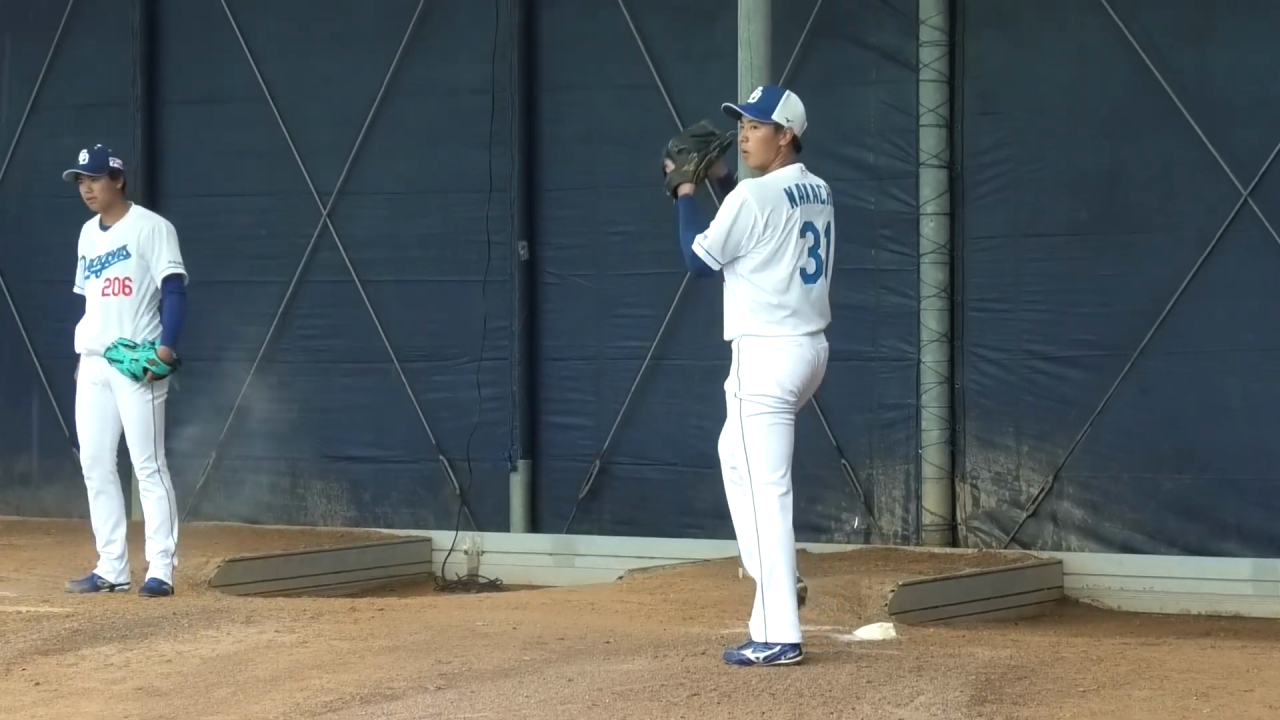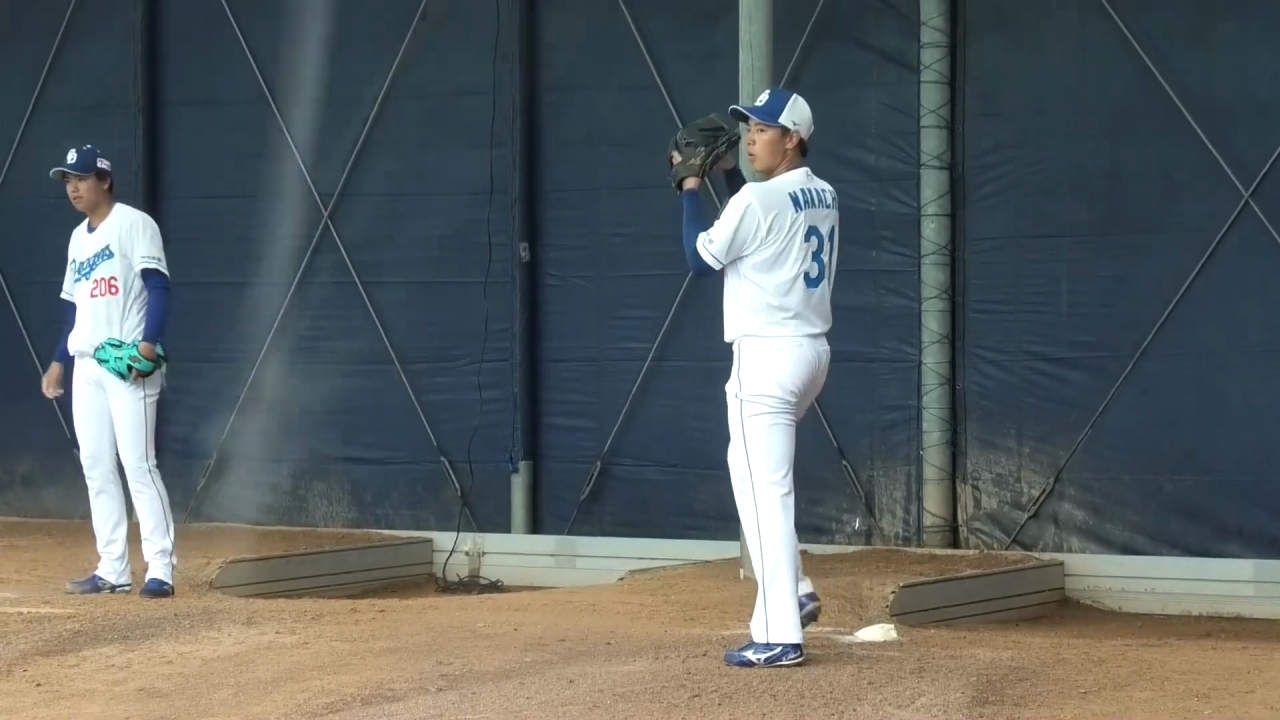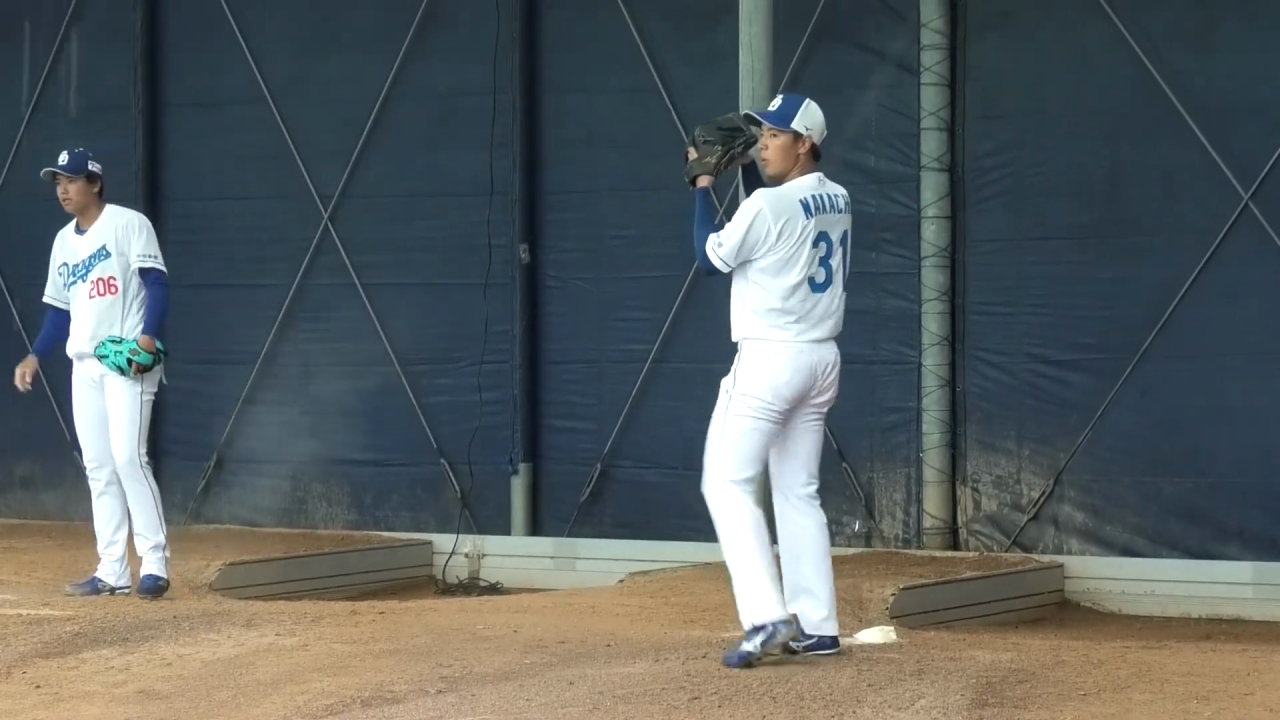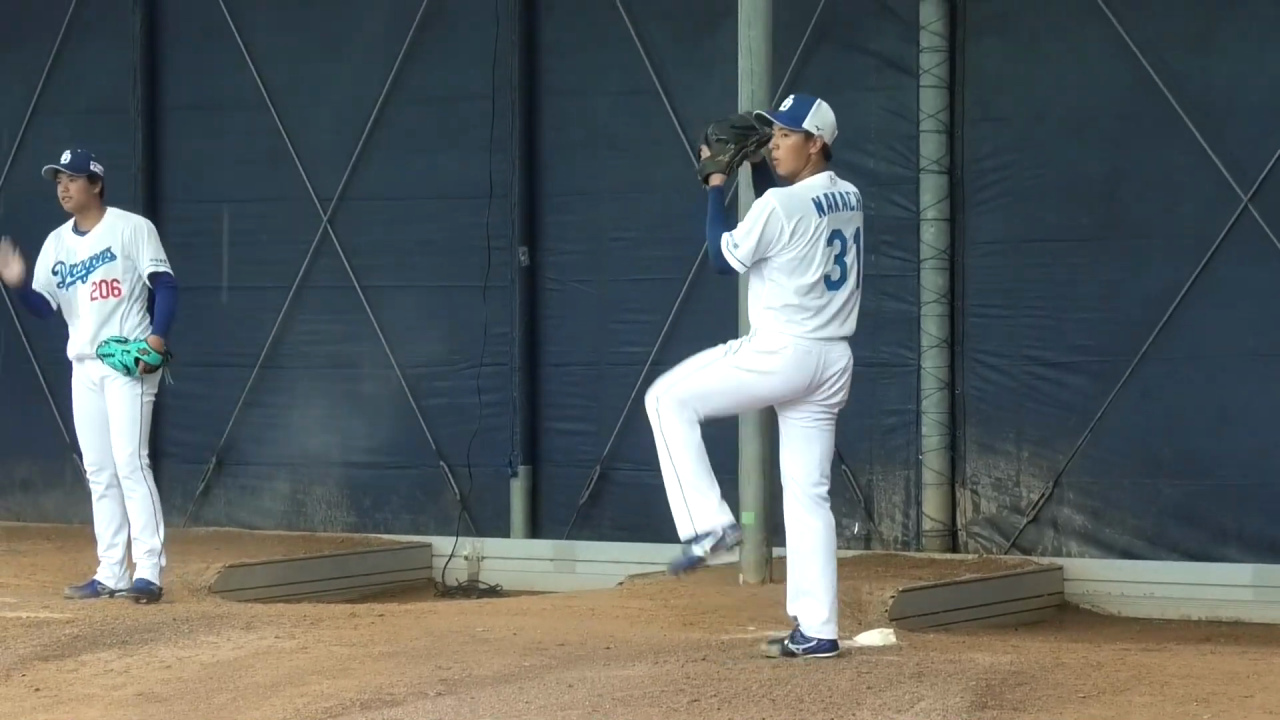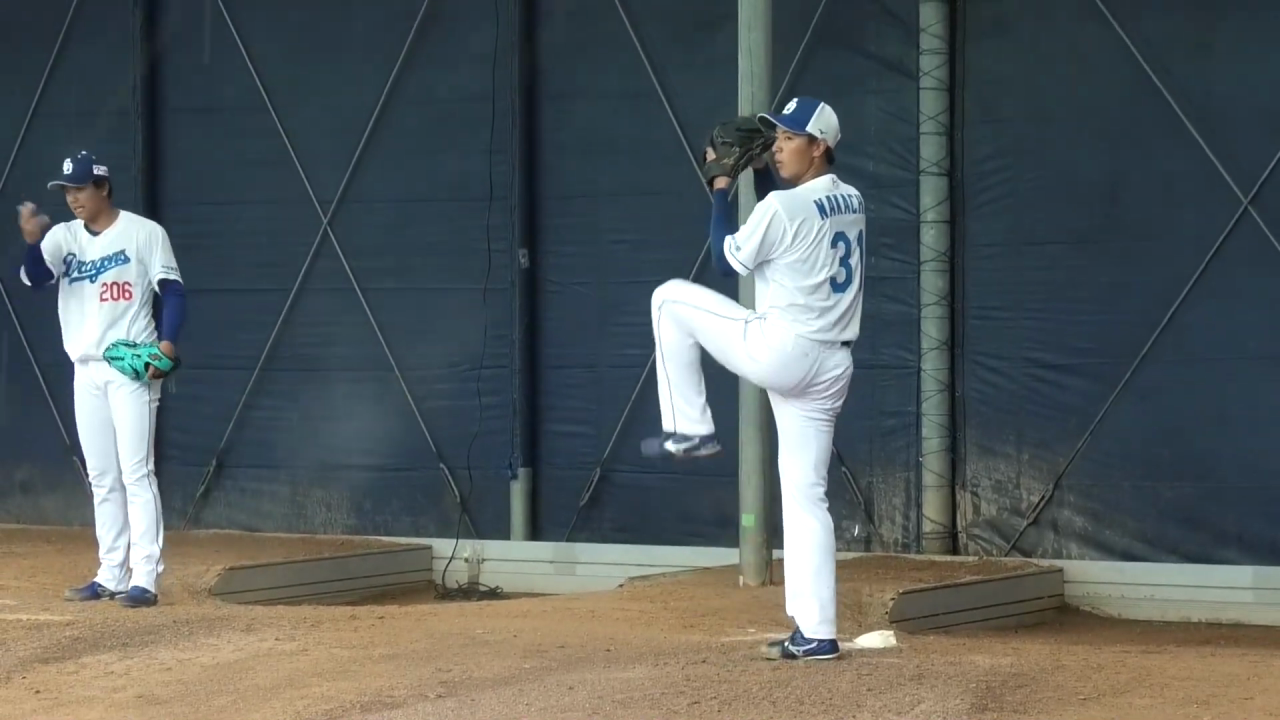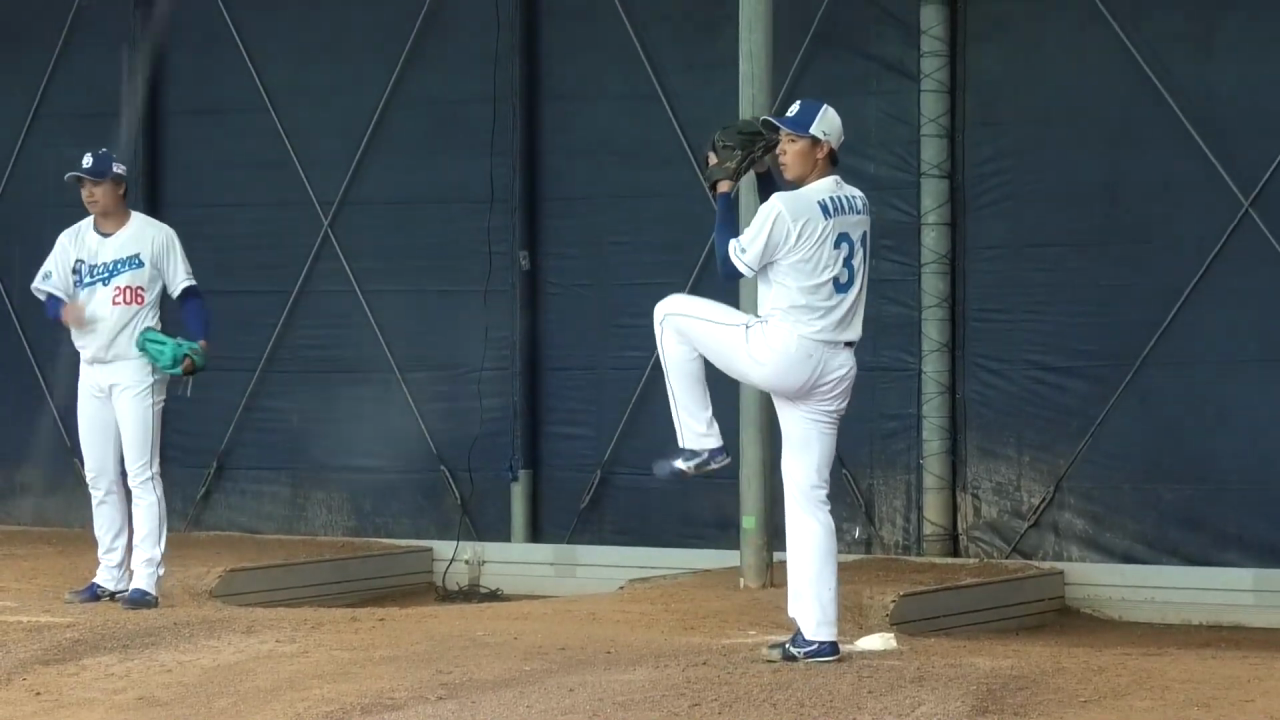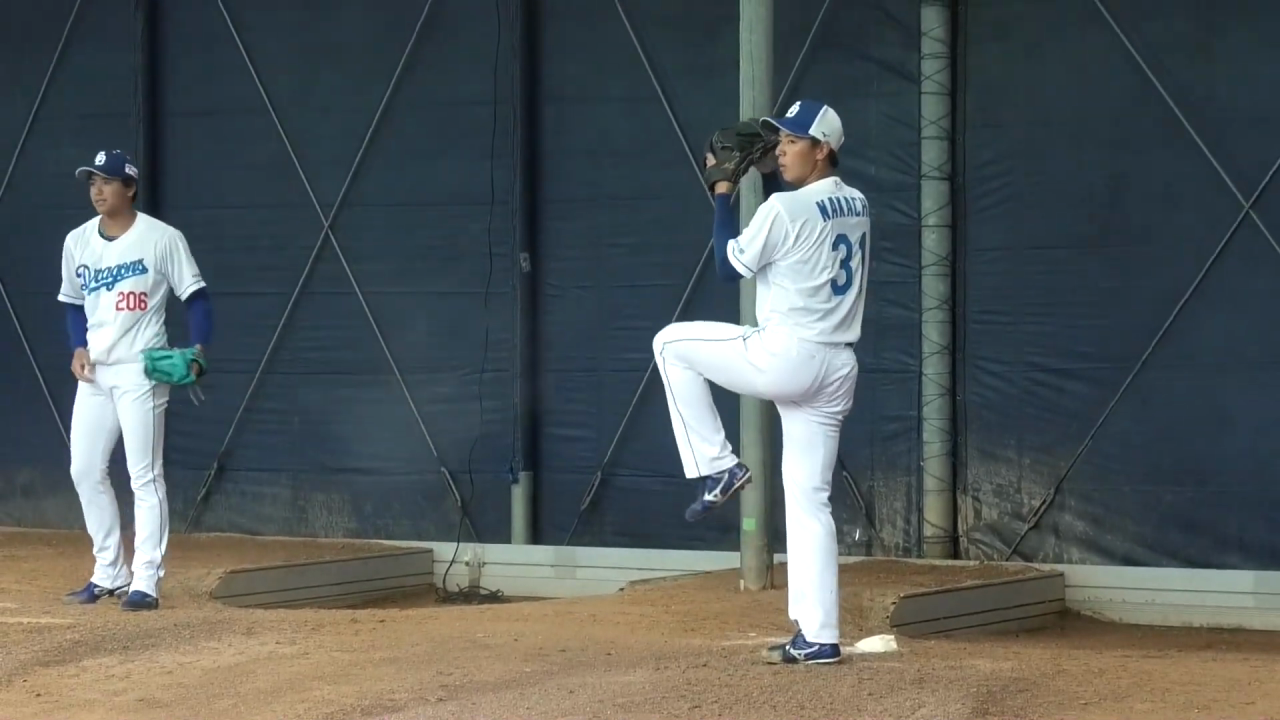
dt=0.2s
person 1, frame 1
left shoulder: (754, 194)
right shoulder: (817, 192)
left elbow: (699, 261)
left wrist: (686, 192)
right wrist: (720, 180)
left hip: (767, 354)
right hip: (809, 349)
left knee: (766, 492)
right knee: (737, 456)
left ankle: (777, 635)
right ankle: (782, 577)
person 1, frame 2
left shoulder: (758, 198)
right shoulder: (823, 196)
left elbow: (700, 257)
left wrist: (691, 186)
right wrist: (729, 173)
left hip: (768, 356)
right hip: (812, 354)
left knee: (765, 494)
right knee: (756, 476)
left ankle: (779, 637)
right ankle: (796, 597)
person 1, frame 3
left shoulder: (767, 205)
right shoulder: (837, 200)
left elbow: (710, 257)
left wrist: (704, 185)
right wrist: (746, 170)
left hip: (771, 361)
right hip: (821, 360)
left knee: (727, 485)
right knee: (799, 493)
left ankle: (766, 617)
right ankle: (817, 626)
person 1, frame 4
left shoulder: (781, 205)
right shoulder: (849, 198)
left elbow: (723, 258)
left wrist: (716, 184)
right wrist: (756, 167)
left hip: (779, 354)
right hip: (832, 361)
left knee: (667, 400)
right knee: (808, 494)
left ankle: (709, 525)
right ankle: (816, 630)
person 1, frame 5
left shoulder: (784, 206)
right shoulder: (852, 202)
left elbow: (727, 259)
left wrist: (722, 185)
right wrist: (760, 172)
left hip: (779, 349)
right hip: (831, 365)
left knee: (671, 296)
right knee: (806, 494)
left ankle: (690, 426)
right ankle: (816, 632)
person 1, frame 6
left shoulder: (787, 207)
right shoulder: (856, 204)
left elbow: (730, 264)
left wrist: (724, 190)
right wrist: (760, 174)
left hip: (782, 352)
right hip: (834, 367)
left knee: (672, 314)
right knee: (808, 496)
left ankle: (700, 443)
right ankle: (816, 634)
person 1, frame 7
left shoulder: (784, 208)
right shoulder: (857, 205)
left elbow: (729, 266)
left wrist: (722, 191)
right wrist: (766, 175)
left hip: (784, 357)
right hip: (836, 369)
left knee: (672, 343)
right knee: (809, 499)
left ankle: (717, 467)
right ankle: (818, 636)
person 2, frame 1
left shoulder: (152, 227)
right shoulder: (88, 233)
left elbow: (175, 290)
left wrist: (167, 346)
right wrist: (81, 357)
right hip: (93, 365)
left knee: (148, 466)
right knee: (95, 465)
left ankle: (161, 568)
right ankle: (113, 567)
person 2, frame 2
left shoulder: (135, 224)
right shoulder: (78, 237)
left elbow: (158, 286)
left wrist: (148, 343)
right wrist: (59, 361)
left hip: (129, 364)
right hip: (86, 366)
left knee: (137, 463)
right knee: (97, 467)
left ankle: (160, 568)
right ankle: (114, 569)
person 2, frame 3
left shoulder: (128, 223)
right shoulder: (63, 241)
left elbow: (157, 281)
right elbow: (59, 308)
left wrist: (149, 337)
right wrist: (35, 356)
left hip: (129, 362)
right hip: (84, 366)
left knee: (129, 459)
right knee: (99, 469)
left ankle: (155, 563)
right ankle: (113, 570)
person 2, frame 4
left shoulder: (133, 227)
right shoulder: (56, 241)
left elbow: (164, 284)
right elbow: (43, 304)
left wrist: (158, 336)
right hip: (84, 368)
left knee: (130, 464)
right knee: (98, 473)
left ankle: (147, 571)
right ankle: (111, 572)
person 2, frame 5
left shoulder: (145, 232)
right shoulder: (61, 235)
left elbow: (172, 291)
right elbow: (36, 276)
left wrist: (168, 342)
right wrist: (31, 242)
right hip: (86, 370)
left knee: (136, 472)
right knee: (100, 476)
left ankle: (144, 577)
right ankle: (111, 574)
person 2, frame 6
left shoulder: (157, 235)
right shoulder: (71, 239)
left elbow: (187, 294)
right elbow: (46, 293)
left wrist: (198, 340)
right wrist: (63, 310)
left hip: (138, 370)
right hip: (91, 372)
left knee: (141, 475)
right knee: (99, 478)
left ankle: (146, 580)
right ankle: (111, 574)
person 2, frame 7
left shoulder: (163, 238)
right shoulder: (76, 241)
left elbow: (197, 298)
right elbow: (74, 303)
left wrist: (198, 347)
right wrist: (78, 348)
left hip: (143, 372)
right hip: (96, 374)
left knee: (144, 477)
right knee: (85, 470)
left ankle: (146, 581)
right ankle: (109, 572)
